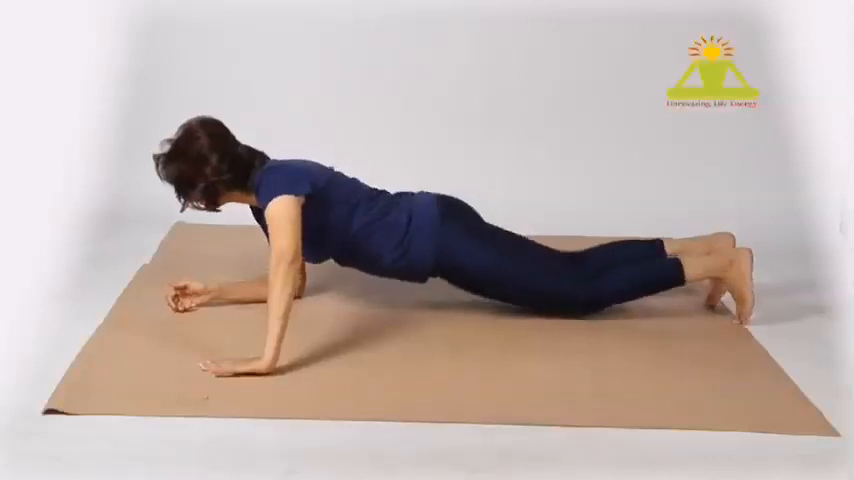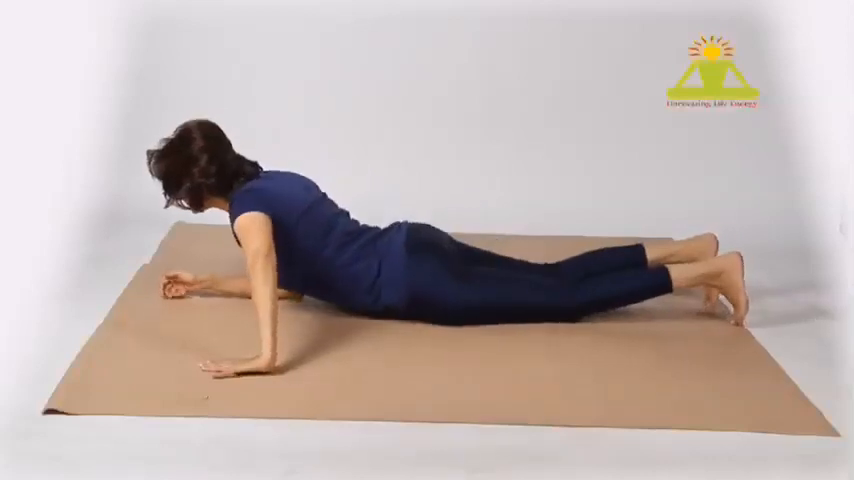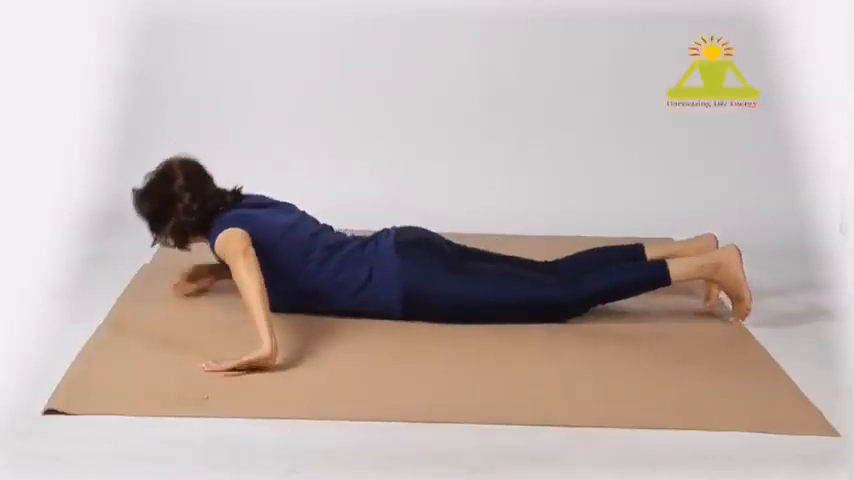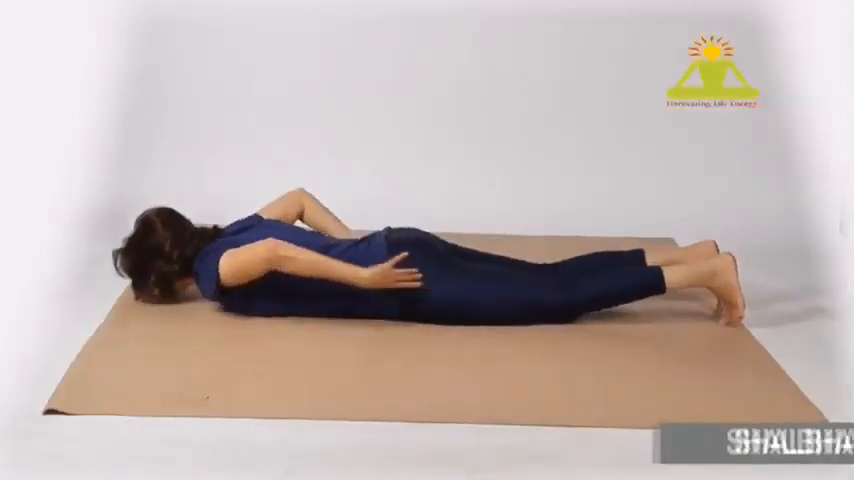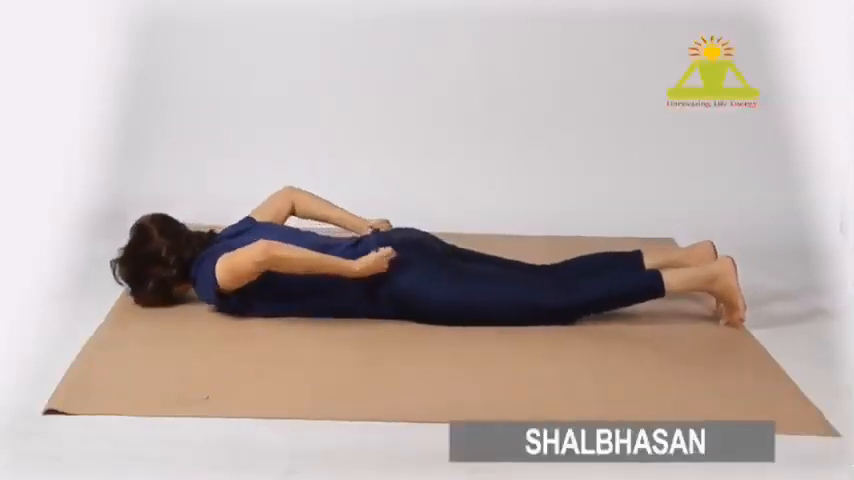
dt=0.5s
person 1, frame 1
left shoulder: (277, 186)
right shoulder: (268, 194)
left elbow: (286, 265)
right elbow: (289, 284)
left wrist: (266, 359)
right wrist: (212, 295)
left hip: (441, 237)
right hip: (432, 229)
left knee: (579, 290)
right knee: (569, 268)
left ankle: (719, 262)
right ankle: (701, 245)
person 1, frame 2
left shoulder: (245, 205)
right shoulder: (274, 181)
left elbow: (263, 262)
right elbow: (287, 278)
left wrist: (266, 355)
right wrist: (205, 283)
left hip: (415, 285)
right hip: (413, 247)
left knee: (568, 299)
right knee: (556, 278)
left ankle: (711, 271)
right ankle: (689, 248)
person 1, frame 3
left shoulder: (223, 233)
right shoulder: (249, 204)
left elbow: (245, 261)
left wrist: (266, 347)
right wrist: (212, 274)
left hip: (408, 285)
right hip: (406, 249)
left knee: (560, 295)
right knee: (552, 276)
left ankle: (710, 264)
right ankle: (688, 246)
person 1, frame 4
left shoulder: (215, 273)
right shoulder: (231, 235)
left elbow: (274, 252)
right elbow: (298, 200)
left wrist: (363, 279)
left hip: (405, 282)
right hip: (399, 248)
left knee: (558, 299)
right knee: (552, 279)
left ankle: (706, 274)
right ankle: (690, 253)
person 1, frame 5
left shoulder: (213, 277)
right shoulder: (228, 238)
left elbow: (266, 254)
right elbow: (289, 195)
left wrist: (353, 269)
right wrist: (364, 228)
left hip: (404, 287)
right hip: (403, 250)
left knee: (556, 300)
right knee: (551, 280)
left ankle: (706, 278)
right ankle: (690, 256)
